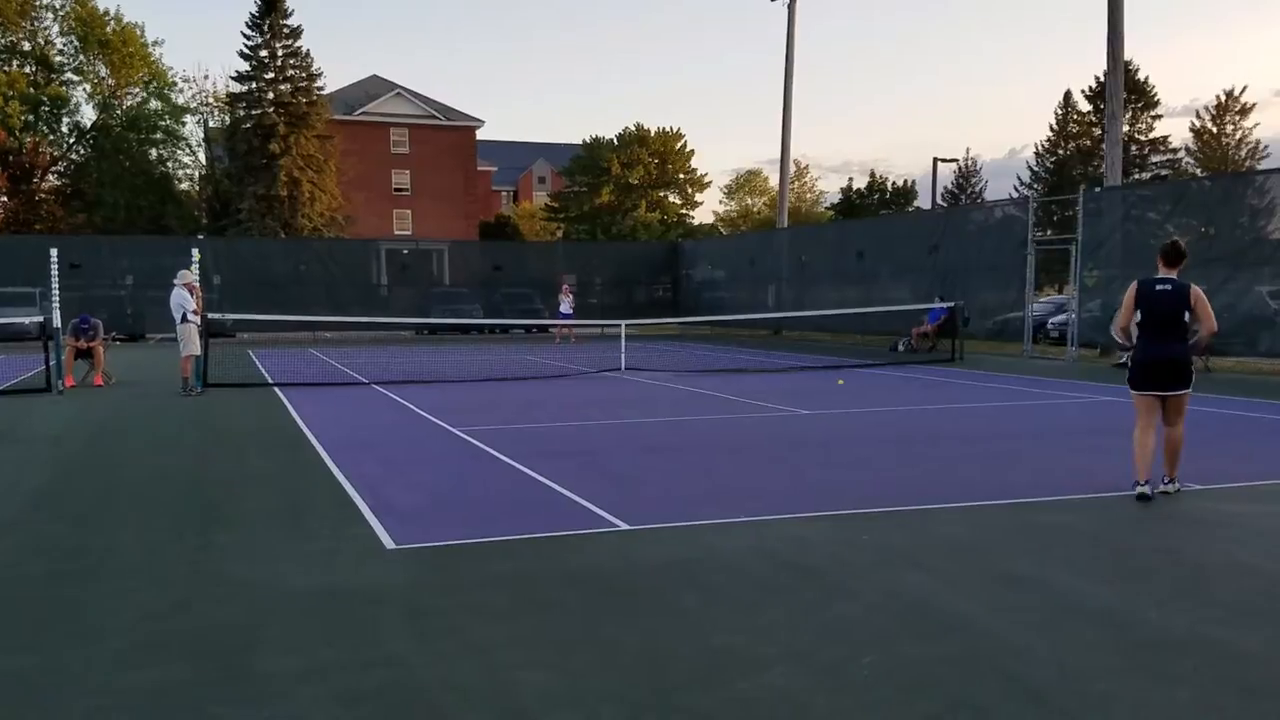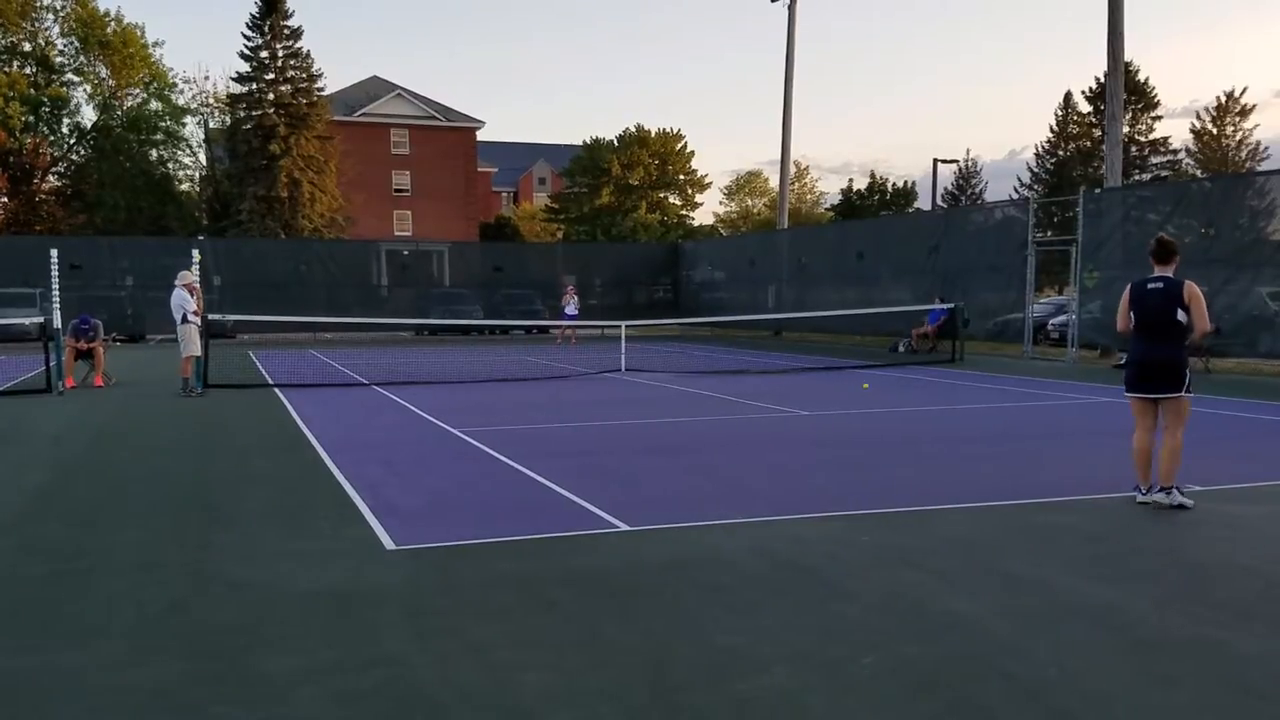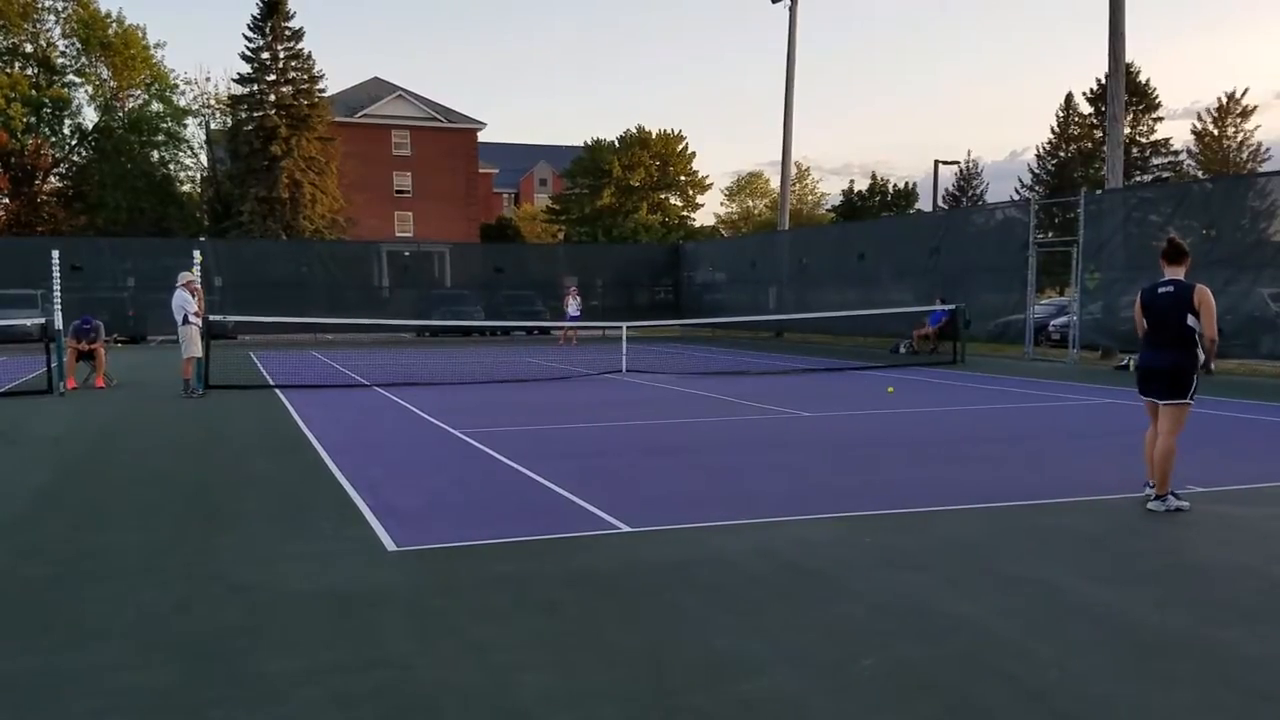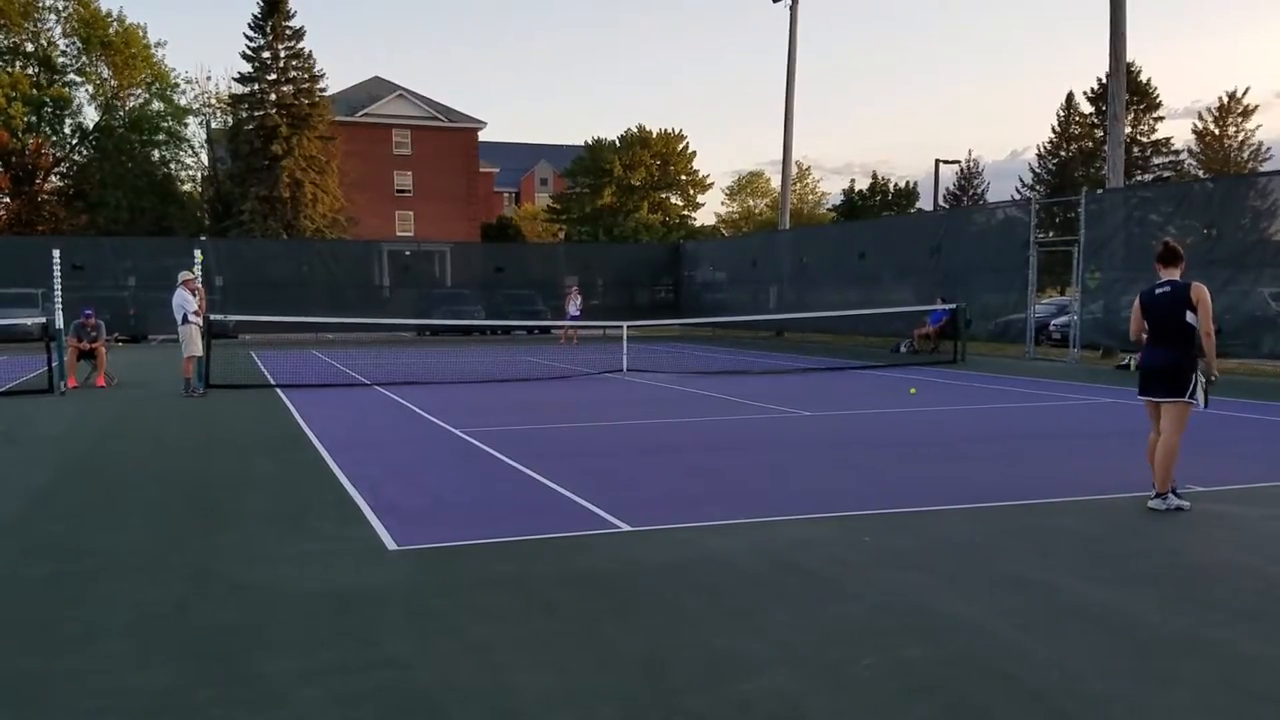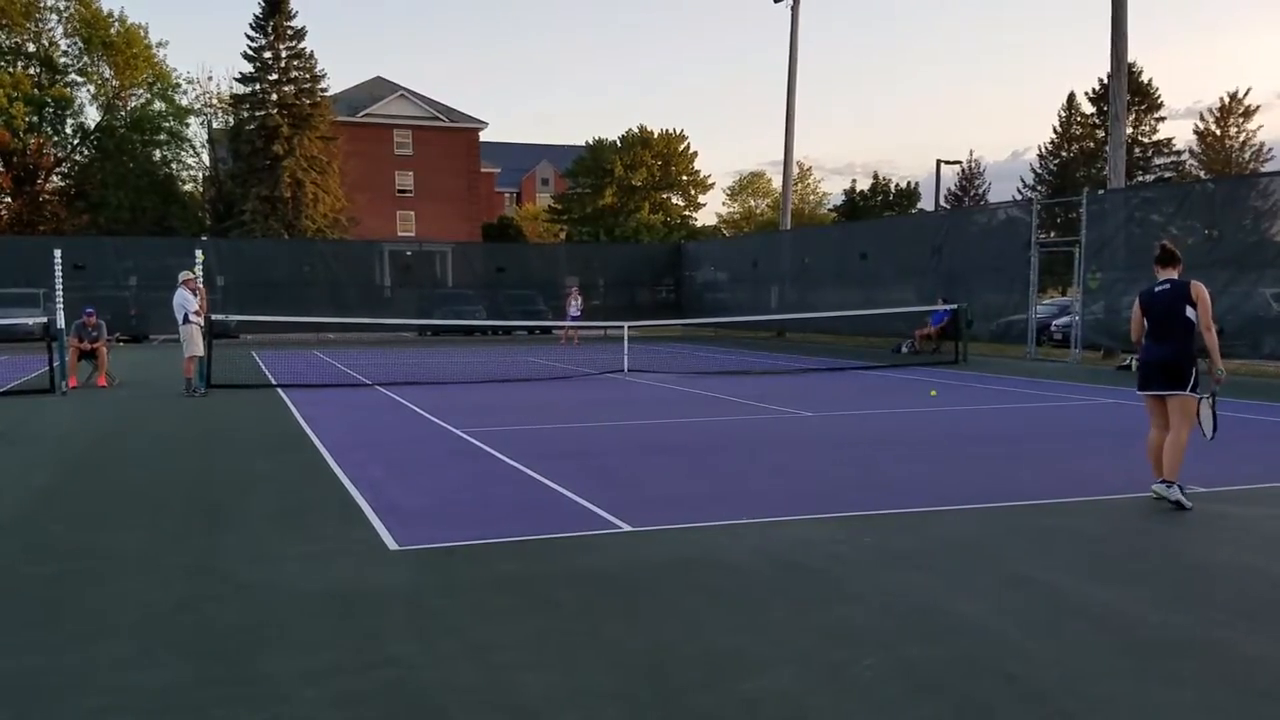
dt=0.5s
person 1, frame 1
left shoulder: (1137, 287)
right shoulder: (1192, 291)
left elbow: (1122, 325)
right elbow: (1210, 328)
left wrist: (1129, 340)
right wrist: (1190, 346)
left hip: (1144, 362)
right hip: (1178, 362)
left knee: (1145, 426)
right knee: (1174, 423)
left ankle: (1143, 482)
right ankle: (1170, 479)
person 1, frame 2
left shoulder: (1133, 289)
right shoulder: (1187, 288)
left elbow: (1122, 327)
right elbow: (1203, 328)
right wrist: (1184, 341)
left hip: (1139, 363)
right hip: (1172, 365)
left knee: (1143, 429)
right knee: (1173, 430)
left ankle: (1144, 488)
right ankle: (1166, 489)
person 1, frame 3
left shoulder: (1145, 294)
right shoulder: (1199, 292)
left elbow: (1142, 333)
right elbow: (1211, 336)
right wrist: (1207, 360)
left hip: (1148, 366)
right hip: (1179, 369)
left knee: (1155, 427)
right knee: (1168, 434)
left ankle: (1152, 483)
right ankle: (1161, 496)
person 1, frame 4
left shoulder: (1144, 297)
right shoulder: (1196, 290)
left elbow: (1135, 335)
right elbow: (1207, 332)
right wrist: (1211, 368)
left hip: (1150, 366)
right hip: (1180, 368)
left knee: (1158, 430)
right knee: (1171, 433)
left ankle: (1160, 484)
right ankle: (1162, 494)
person 1, frame 5
left shoulder: (1143, 297)
right shoulder: (1195, 288)
left elbow: (1136, 337)
right elbow: (1207, 328)
right wrist: (1217, 364)
left hip: (1150, 363)
right hip: (1180, 363)
left knee: (1158, 427)
right knee: (1180, 428)
left ankle: (1160, 481)
right ankle: (1169, 483)
